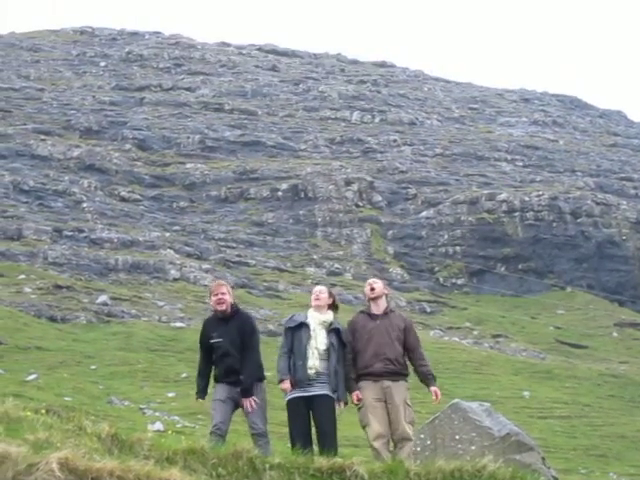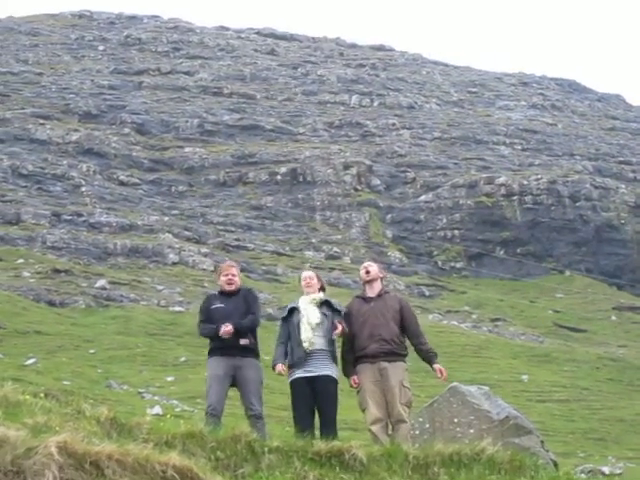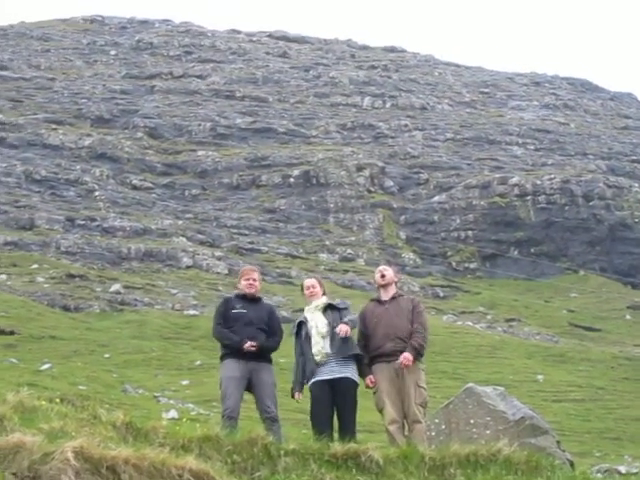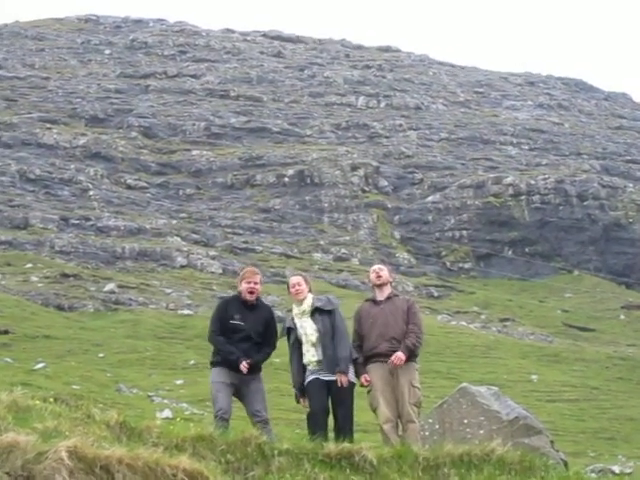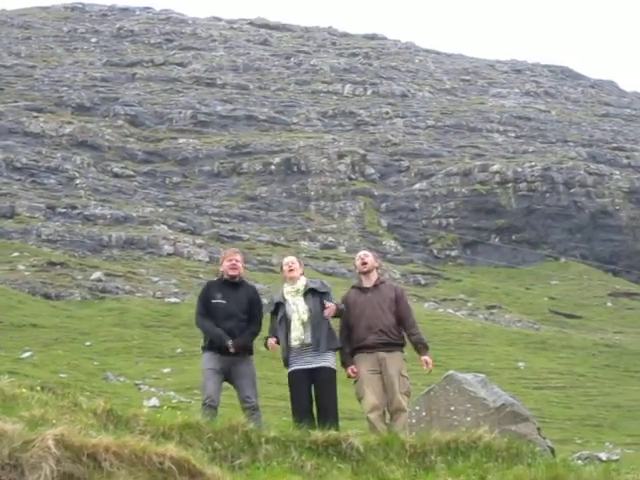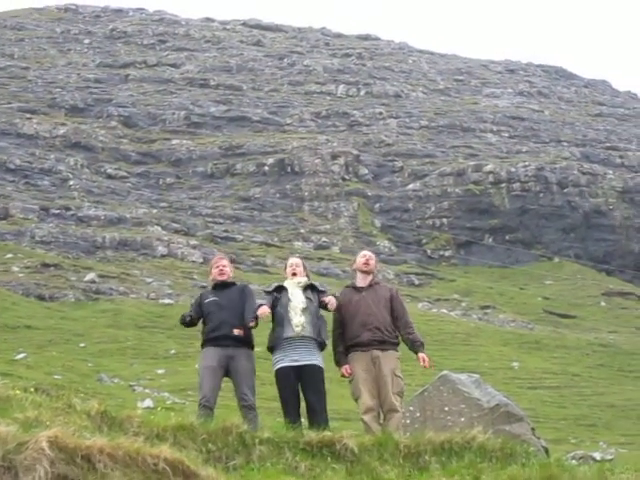
dt=0.3s
person 1, frame 1
left shoulder: (402, 321)
right shoulder: (356, 322)
left elbow: (416, 353)
right elbow: (349, 357)
left wrist: (430, 381)
right wrist: (352, 387)
left hip: (397, 383)
right hip: (369, 384)
left knee: (404, 433)
right knee: (377, 435)
person 1, frame 2
left shoulder: (397, 301)
right shoulder: (352, 307)
left elbow: (415, 333)
right elbow: (347, 342)
left wrist: (432, 359)
right wrist: (350, 371)
left hip: (395, 364)
right hip: (366, 366)
left knee: (400, 415)
right knee: (375, 418)
person 1, frame 3
left shoulder: (411, 303)
right shoulder: (368, 310)
left elbow: (420, 331)
right elbow: (362, 344)
left wrist: (411, 351)
right wrist: (366, 371)
left hip: (409, 365)
right hip: (382, 366)
left knee: (415, 415)
right knee: (391, 418)
person 1, frame 4
left shoulder: (406, 303)
right shoulder: (363, 310)
left elbow: (416, 332)
right elbow: (357, 344)
left wrist: (405, 351)
right wrist: (360, 370)
left hip: (404, 365)
right hip: (376, 366)
left knee: (409, 415)
right knee: (385, 418)
person 1, frame 5
left shoulder: (394, 291)
right shoulder: (349, 297)
left elbow: (409, 322)
right elbow: (344, 333)
left wrist: (422, 350)
right wrist: (347, 361)
left hip: (392, 354)
right hip: (364, 357)
left knee: (398, 404)
right knee: (372, 407)
person 1, frame 6
left shoulder: (389, 292)
right shoulder: (343, 296)
left elbow: (404, 323)
right elbow: (338, 332)
left wrist: (418, 348)
right wrist: (341, 361)
left hip: (387, 353)
right hip: (358, 355)
left knee: (392, 404)
right knee: (367, 407)
person 2, frame 1
left shoulder: (244, 319)
right shoulder: (209, 325)
left elbow: (253, 355)
right elbow: (205, 360)
left wrist: (247, 390)
right wrist: (201, 391)
left hip: (251, 384)
right hip: (223, 385)
left knee: (259, 430)
right knee: (217, 429)
person 2, frame 2
left shoulder: (248, 295)
right shoulder: (210, 300)
left elbow: (254, 319)
right elbow: (202, 327)
left wrist: (235, 328)
right wrist: (218, 330)
left hip: (248, 358)
right hip: (219, 358)
left knee: (254, 410)
right knee: (213, 408)
person 2, frame 3
left shoulder: (268, 309)
right shoulder: (228, 303)
left elbow: (277, 338)
right elbow: (217, 331)
left wrist: (259, 346)
right wrist: (240, 343)
left hip: (262, 363)
right hip: (233, 361)
left knee: (270, 413)
right knee: (230, 411)
person 2, frame 4
left shoulder: (266, 311)
right shoulder: (226, 304)
left elbow: (270, 344)
right elbow: (214, 336)
left wrist: (253, 362)
right wrist: (237, 359)
left hip: (251, 373)
right hip: (223, 369)
left knee: (260, 417)
right knee: (222, 413)
person 2, frame 5
left shoulder: (250, 291)
right shoulder: (210, 287)
left elbow: (256, 324)
right elbow: (200, 318)
left wrist: (241, 343)
right wrist: (221, 339)
left hip: (242, 356)
right hip: (213, 354)
left knee: (250, 403)
right knee: (210, 400)
person 2, frame 6
left shoulder: (243, 290)
right shoulder: (205, 296)
left elbow: (251, 307)
right elbow: (193, 317)
left wrist: (252, 319)
right wrist: (186, 318)
left hip: (241, 349)
right hip: (212, 349)
left knee: (247, 400)
right knee: (206, 400)
person 3, frame 1
left shoulder: (336, 329)
right shoulder: (296, 322)
left elbow: (339, 363)
right elbow: (284, 352)
left wrist: (341, 395)
right wrist: (284, 377)
left hip: (324, 388)
right hip: (298, 387)
left knee: (327, 431)
right knee: (299, 436)
person 3, frame 2
left shoulder: (330, 306)
right shoulder: (292, 310)
left elbow: (339, 323)
right elbow: (282, 341)
left wrist: (341, 327)
right wrist: (279, 361)
left hip: (325, 365)
right hip: (300, 368)
left knee: (328, 414)
right knee: (302, 417)
person 3, frame 3
left shoulder: (339, 307)
right shoulder: (303, 322)
left elbow: (351, 320)
right elbow: (300, 354)
left wrist: (346, 324)
right wrist: (297, 385)
left hip: (343, 367)
right hip: (318, 373)
left knee: (347, 417)
right knee: (320, 418)
person 3, frame 4
left shoulder: (327, 304)
right shoulder: (292, 322)
left elbow: (341, 335)
right elbow: (295, 357)
left wrist: (343, 367)
right wrist: (299, 389)
left hip: (338, 370)
right hip: (314, 373)
left knee: (343, 418)
right knee: (317, 413)
person 3, frame 5
left shoulder: (318, 288)
right shoulder: (279, 299)
left elbow: (332, 307)
right elbow: (275, 329)
left wrist: (335, 308)
right wrist: (270, 339)
left hip: (322, 355)
right hip: (296, 359)
left knee: (327, 404)
right knee: (300, 408)
person 3, frame 6
left shoulder: (312, 290)
right shoulder: (276, 291)
left elbow: (326, 300)
right elbow: (266, 305)
left wrist: (332, 298)
right wrist: (262, 308)
left hip: (310, 351)
right hip: (284, 352)
left knee: (316, 403)
right knee: (289, 406)
